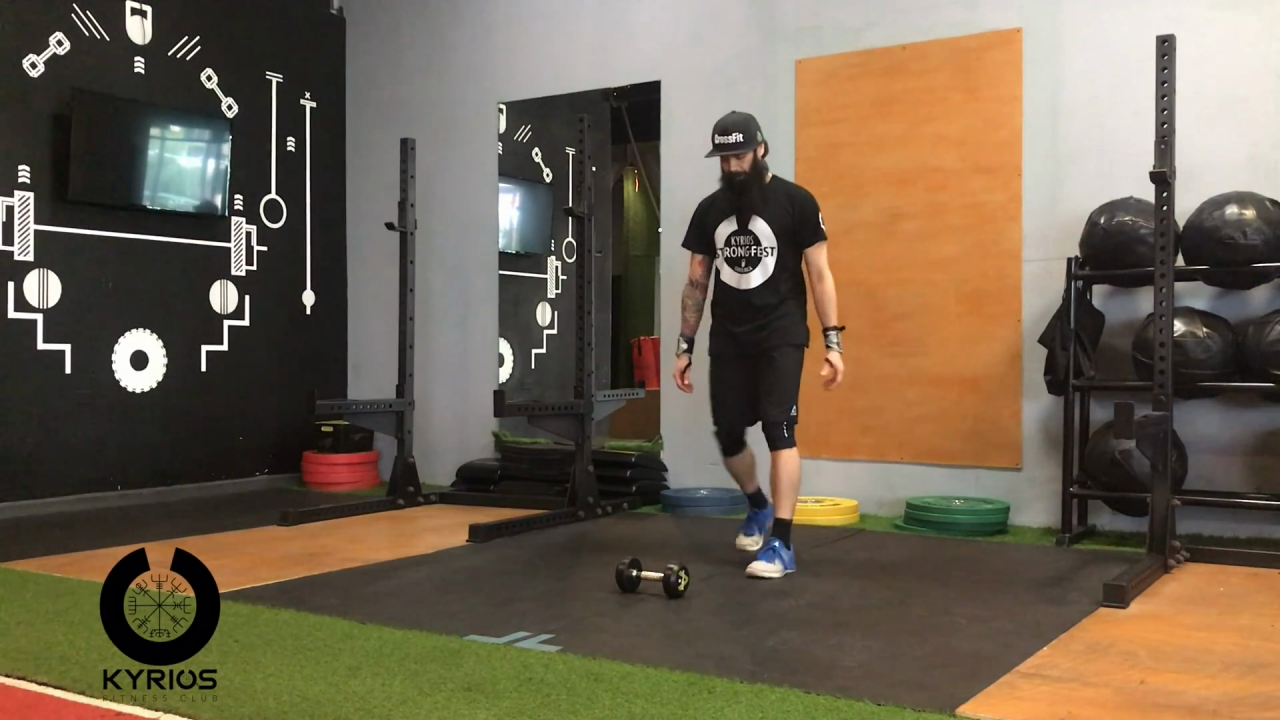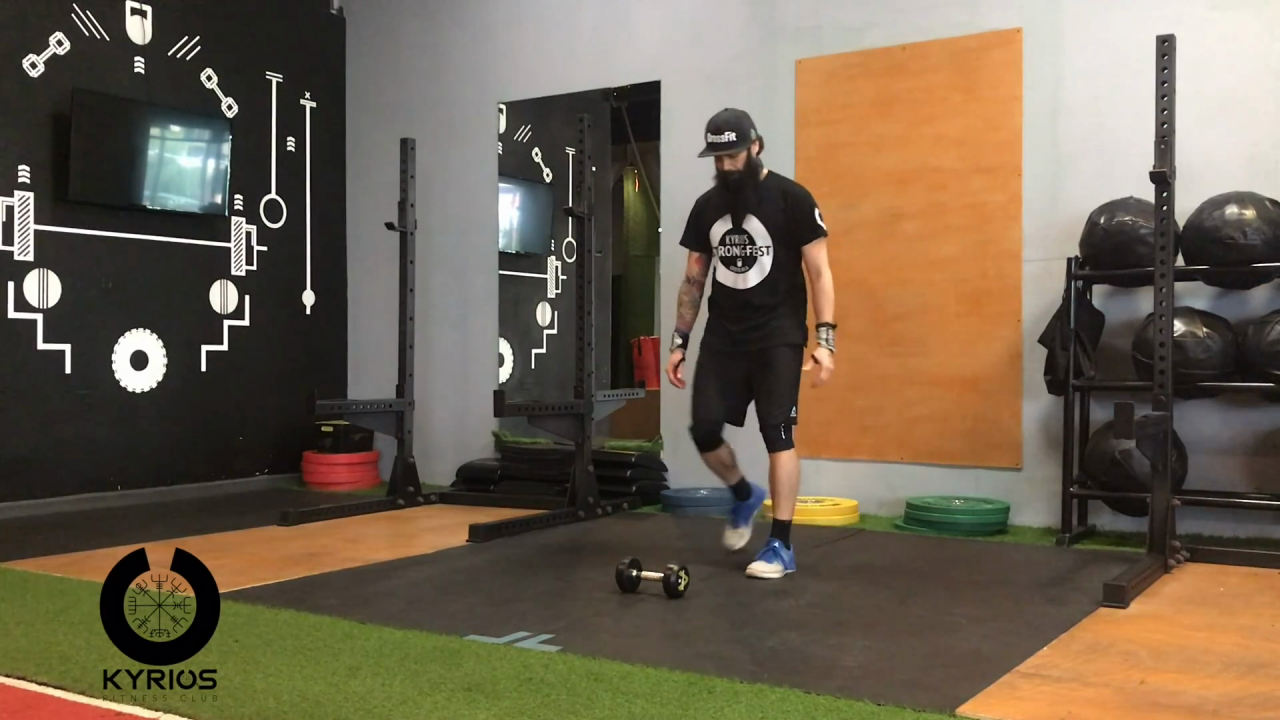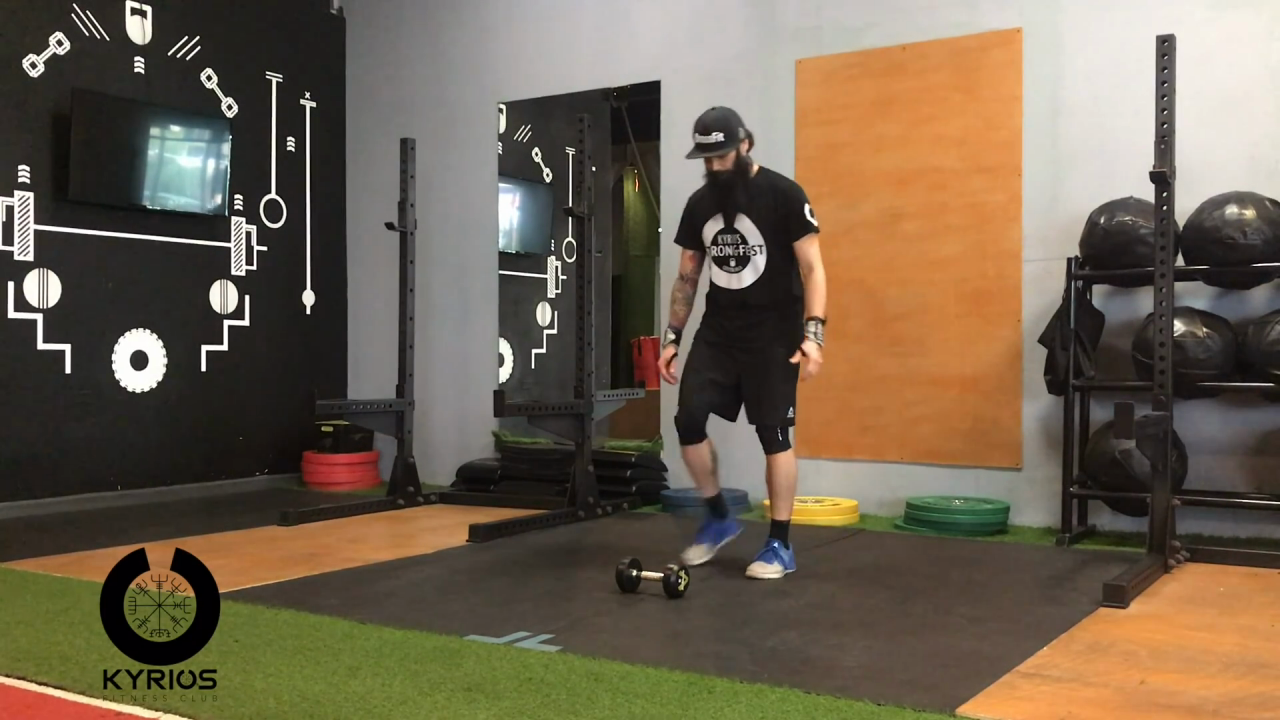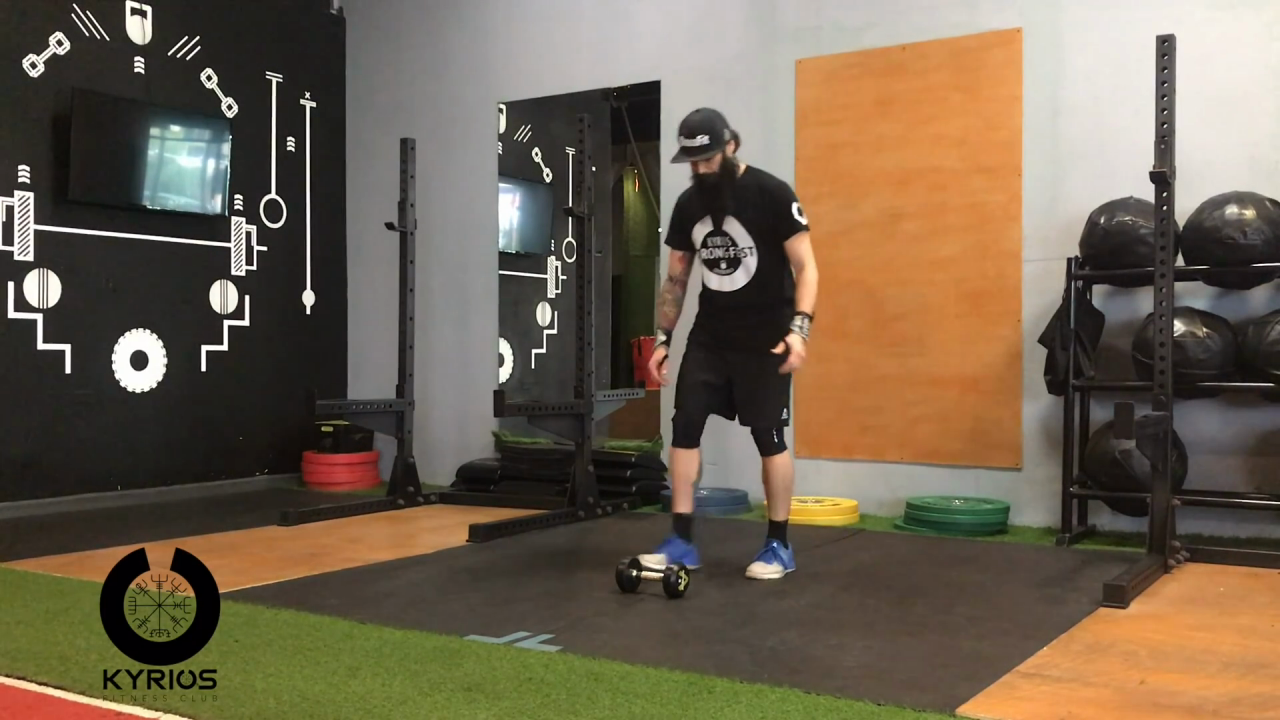
dt=0.1s
person 1, frame 1
left shoulder: (795, 202)
right shoulder: (710, 209)
left elbow: (820, 275)
right elbow: (697, 282)
left wrist: (833, 341)
right wrist: (685, 346)
left hip: (779, 336)
right hip: (727, 339)
left knee: (778, 431)
right knee: (728, 434)
left ankle: (781, 543)
right ankle: (758, 506)
person 1, frame 2
left shoulder: (791, 199)
right shoulder: (707, 206)
left elbow: (819, 272)
right elbow: (693, 279)
left wrist: (824, 338)
right wrist: (679, 341)
left hip: (777, 336)
right hip: (723, 337)
left knee: (776, 433)
right knee: (703, 429)
left ankle: (780, 544)
right ankle: (744, 494)
person 1, frame 3
left shoulder: (782, 194)
right shoulder: (699, 203)
left elbow: (813, 269)
right elbow: (687, 276)
left wrist: (813, 333)
right wrist: (672, 337)
left hip: (771, 336)
right hip: (717, 333)
left knee: (774, 435)
right knee: (689, 422)
left ankle: (779, 544)
right ankle: (718, 517)
person 1, frame 4
left shoulder: (770, 194)
right shoulder: (688, 204)
left elbow: (805, 267)
right elbow: (676, 277)
left wrist: (798, 328)
right wrist: (662, 339)
left hip: (763, 337)
right hip: (710, 334)
left knee: (768, 436)
right knee: (685, 426)
left ankle: (779, 544)
right ankle: (681, 539)
